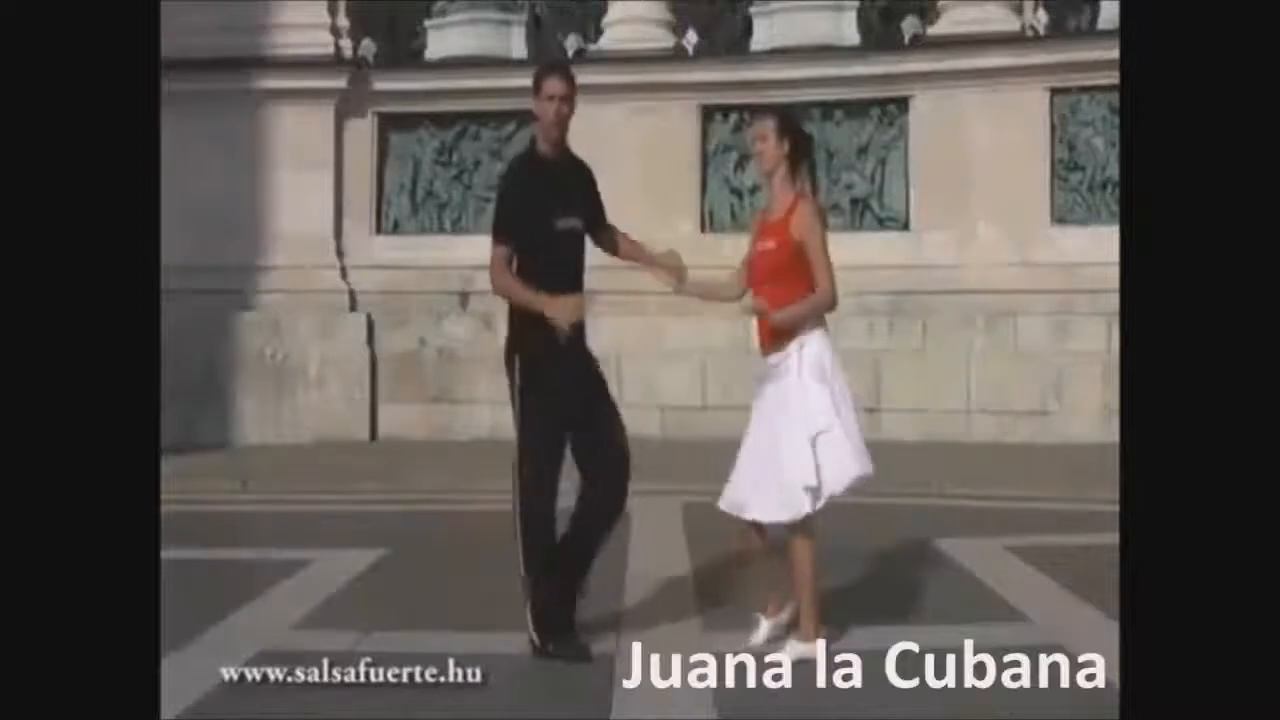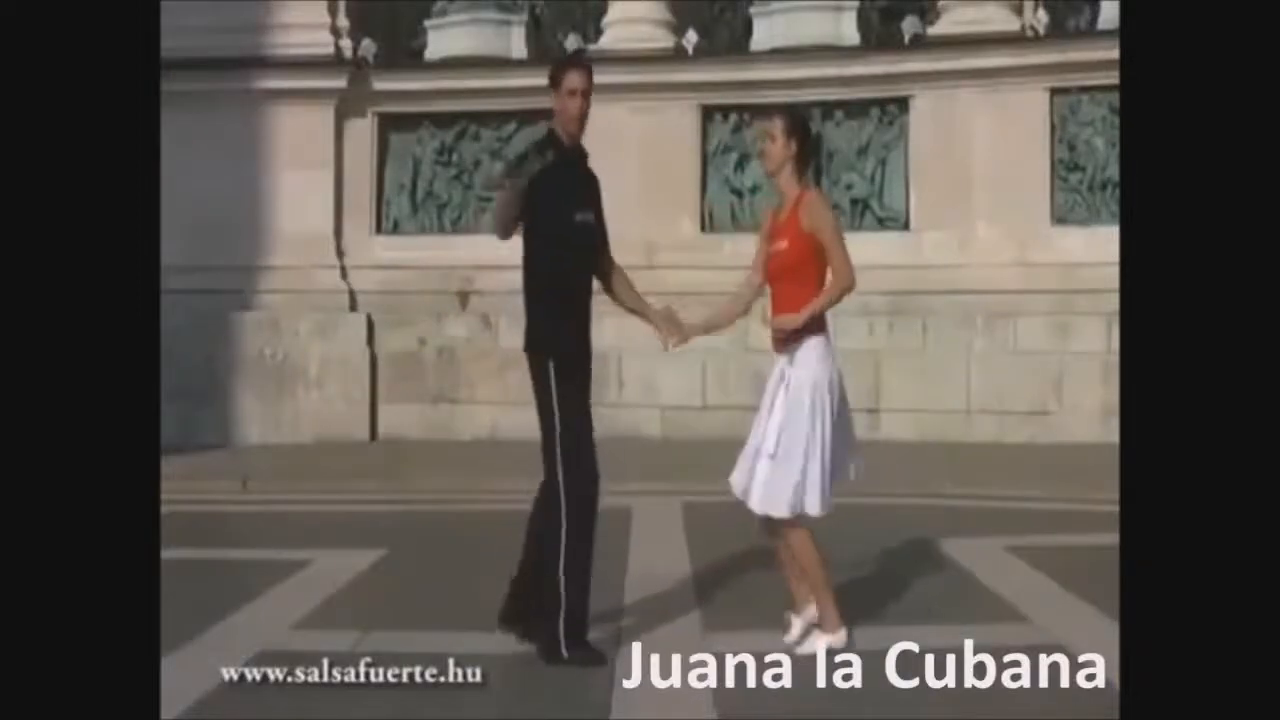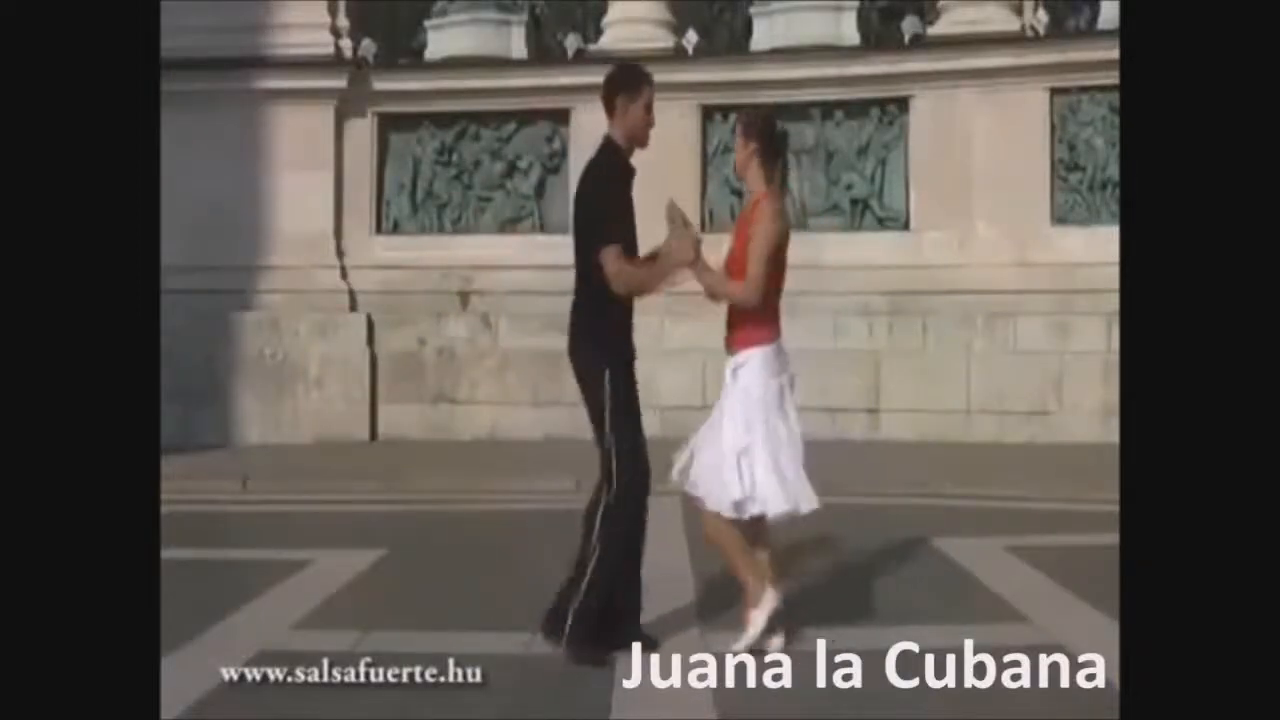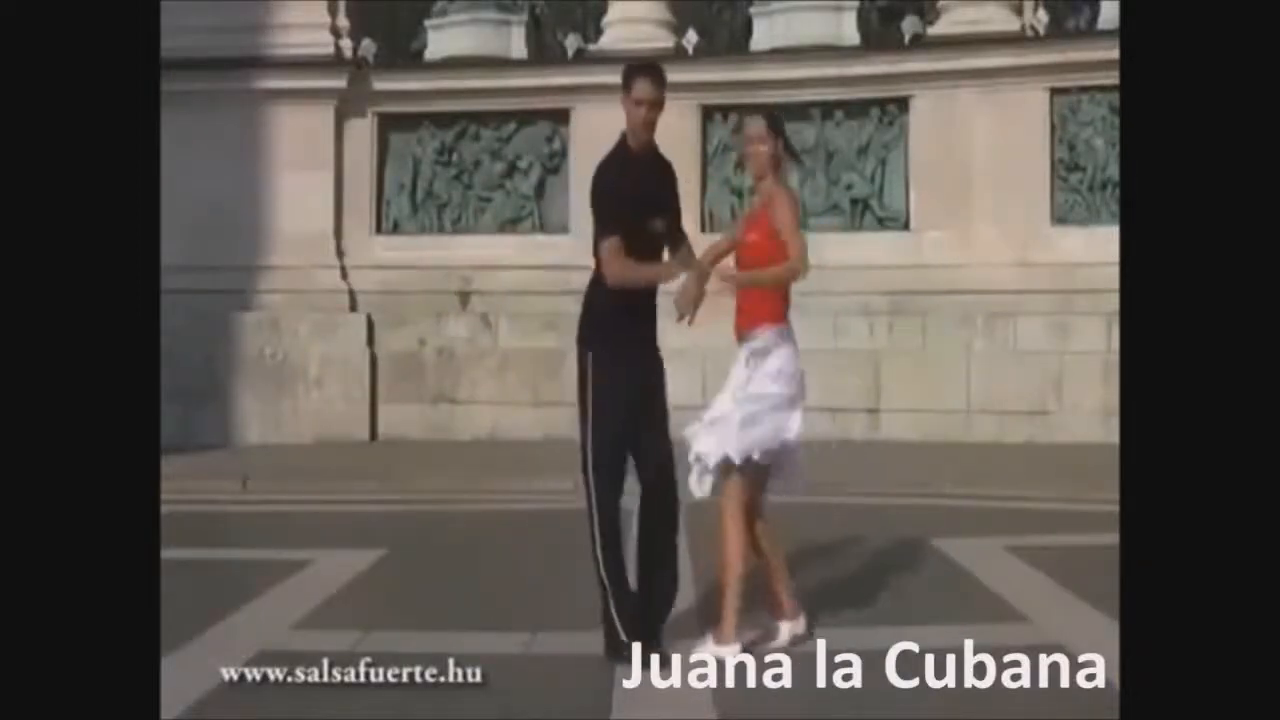
dt=0.7s
person 1, frame 1
left shoulder: (580, 175)
right shoulder: (519, 178)
left elbow: (605, 236)
right elbow: (499, 275)
left wrist: (655, 260)
right wrist: (546, 304)
left hip: (573, 348)
right hip: (533, 351)
left knee: (609, 465)
right knee: (537, 483)
left ankle: (563, 578)
right ankle: (547, 625)
person 1, frame 2
left shoulder: (584, 176)
right shoulder: (538, 163)
right elbow: (505, 222)
left wrist: (649, 312)
right wrist: (508, 199)
left hip: (574, 343)
right hip: (549, 344)
left knee: (568, 476)
right knee: (574, 480)
left ankle: (526, 602)
right ankle: (560, 633)
person 1, frame 3
left shoulder: (616, 173)
right shoulder: (604, 178)
right elbow: (619, 278)
left wrist: (664, 254)
right wrist: (674, 261)
left hip: (610, 349)
right hip: (599, 350)
left knee: (629, 480)
right knee: (622, 482)
left ankle: (613, 617)
right ankle: (571, 619)
person 1, frame 4
left shoulder: (663, 171)
right shoulder: (611, 173)
left elbow: (675, 246)
right elbow: (611, 268)
left wrist: (692, 273)
right wrist: (657, 271)
left hip: (643, 342)
right hip: (604, 343)
left knee: (660, 477)
right knee: (605, 479)
left ankle: (652, 610)
right ankle: (620, 626)
person 2, frame 1
left shoulder: (805, 213)
right shoulder: (763, 220)
left elbow: (821, 299)
right elbow: (738, 287)
left wrist: (775, 315)
right wrist: (686, 284)
left hip: (805, 363)
right hip: (775, 368)
left knee: (797, 505)
right knee: (752, 500)
left ankle: (808, 633)
right ankle: (776, 605)
person 2, frame 2
left shoulder: (812, 205)
right shoulder: (773, 219)
left elbow: (844, 278)
right elbow: (749, 293)
left wrist: (799, 315)
right wrist: (695, 326)
left hip: (806, 364)
right hip: (787, 367)
left knee: (786, 503)
right knee: (766, 495)
left ankle: (831, 622)
right ankle: (805, 601)
person 2, frame 3
left shoulder: (770, 208)
right shoulder: (750, 211)
left elbow: (749, 292)
right elbow: (723, 281)
left wrist: (701, 274)
right wrist: (693, 261)
left hip: (756, 367)
right hip: (744, 368)
left knee: (711, 502)
right knee: (742, 506)
left ankle: (758, 592)
right ankle: (764, 624)
person 2, frame 4
left shoulder: (782, 199)
right shoulder: (750, 211)
left elbow: (798, 264)
right elbow: (713, 256)
left wrist: (747, 277)
left hip: (772, 355)
right hip: (752, 358)
left knee: (732, 493)
right knee: (743, 499)
left ankle: (726, 635)
right ankle: (789, 611)
